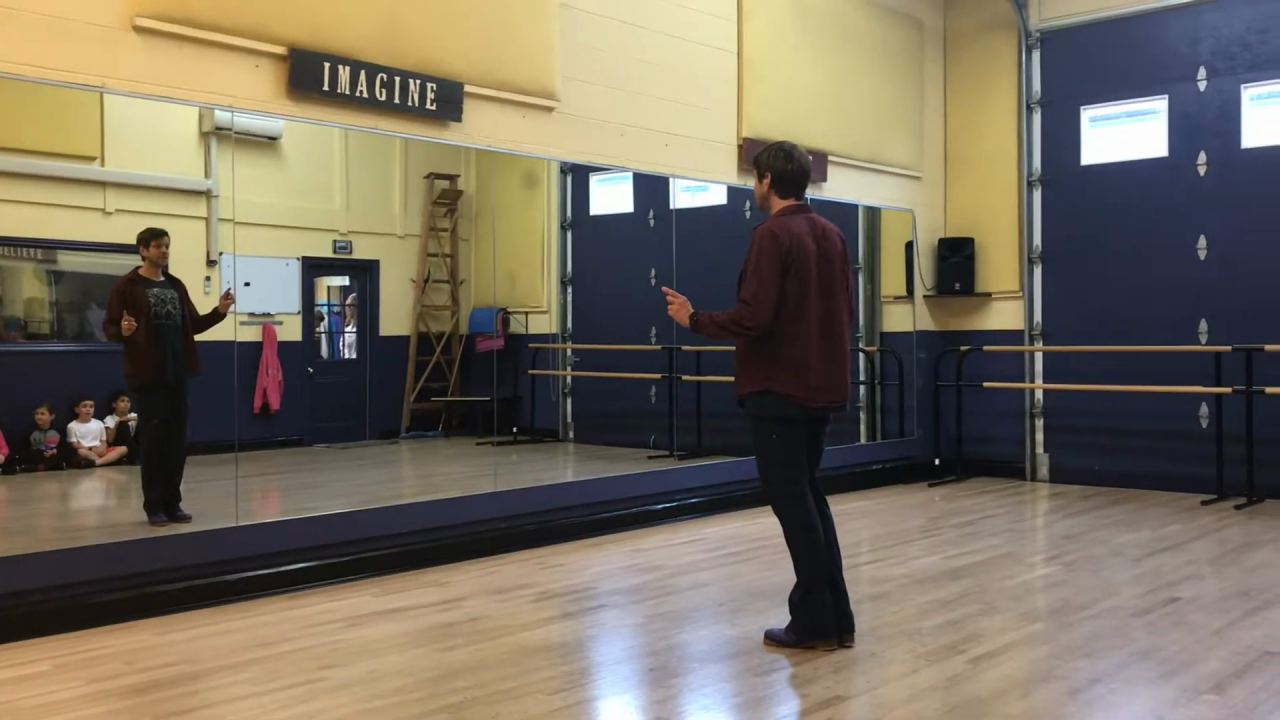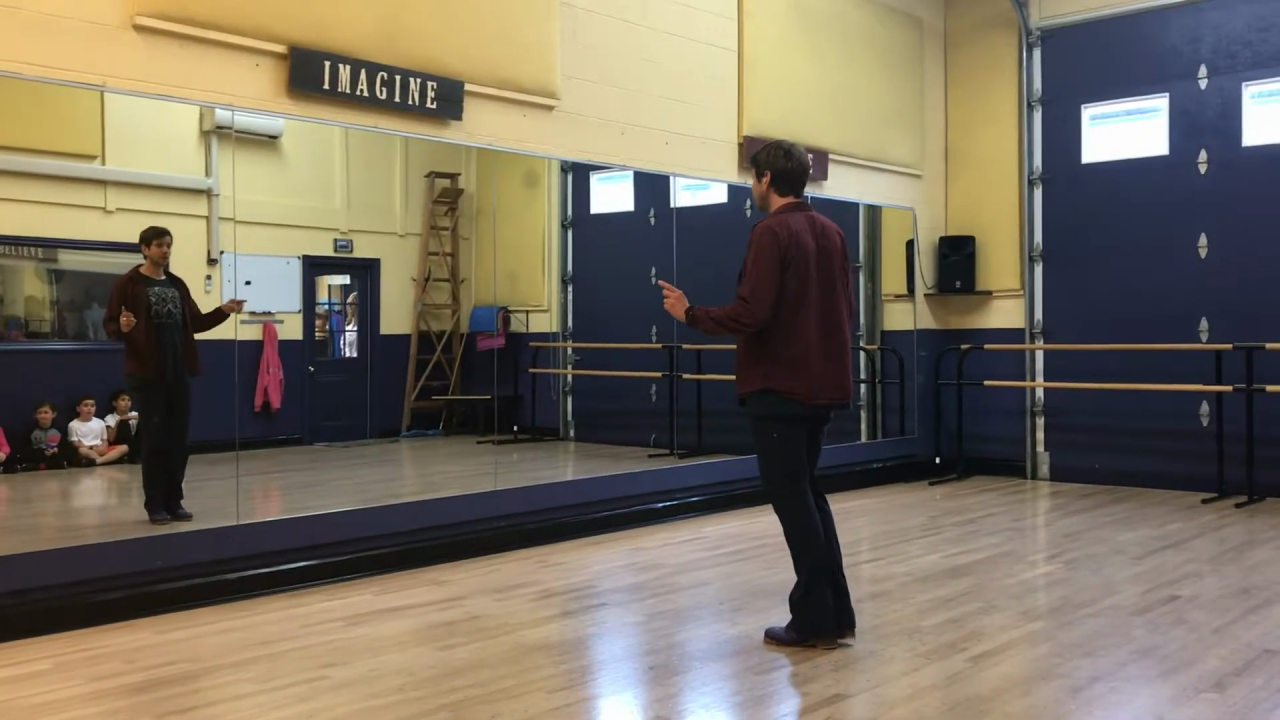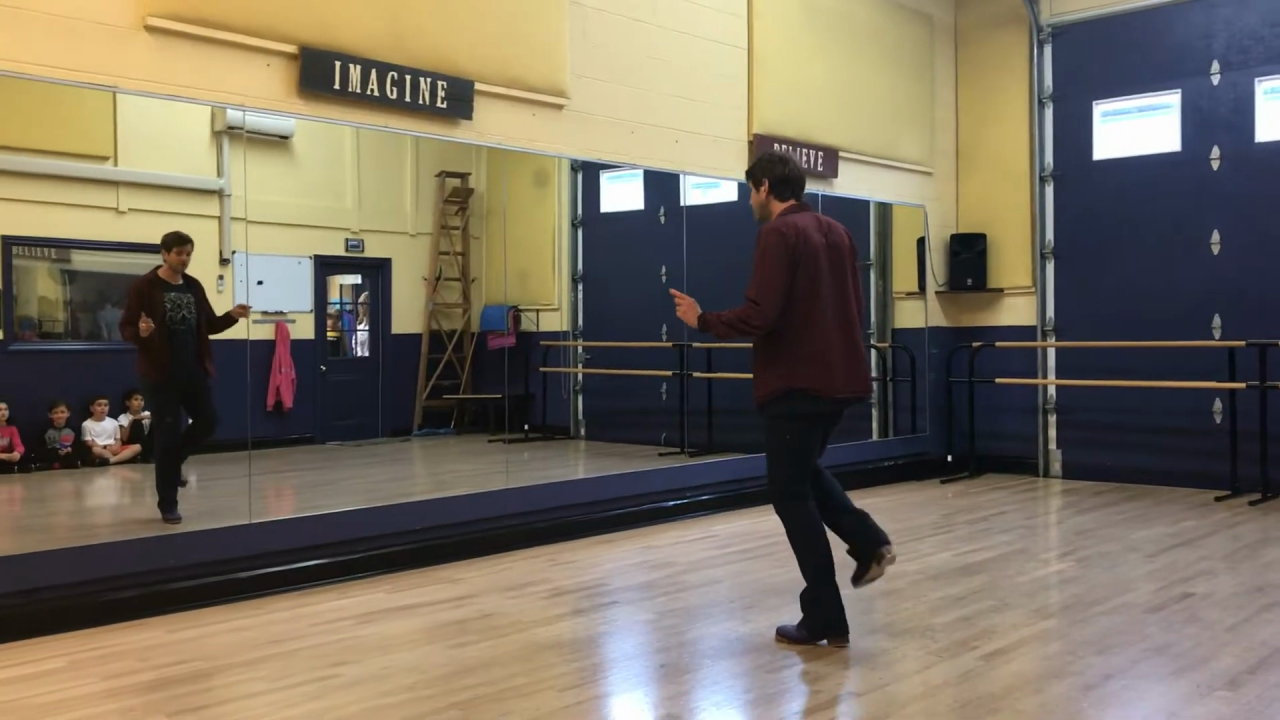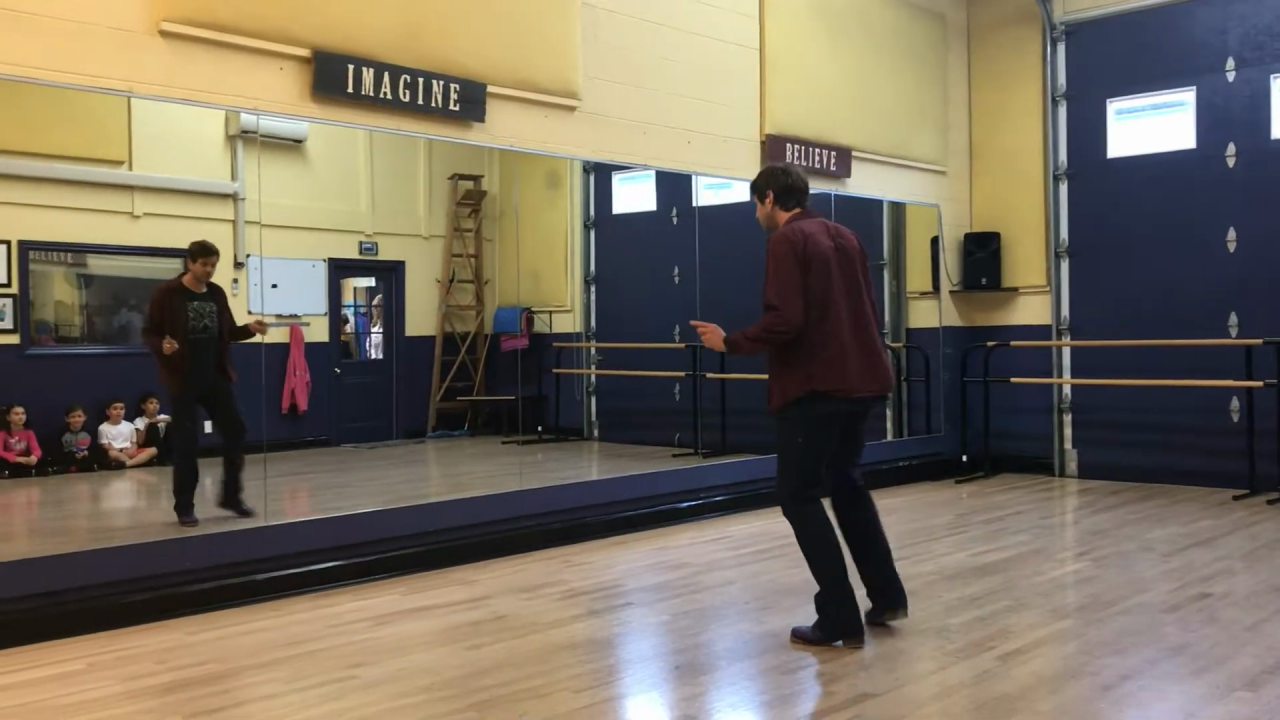
dt=0.3s
person 1, frame 1
left shoulder: (772, 235)
right shoulder: (832, 236)
left elbow: (754, 317)
right elbow: (844, 311)
left wrist: (694, 319)
left hip: (778, 390)
right hip: (822, 387)
left knee: (791, 501)
right knee: (808, 496)
left ankle: (814, 623)
right ankle: (836, 618)
person 1, frame 2
left shoulder: (772, 232)
right shoulder: (832, 233)
left elbow: (751, 313)
right elbow: (844, 308)
left wrist: (689, 313)
left hip: (779, 387)
right hip: (823, 383)
left knee: (792, 500)
right knee: (807, 493)
left ankle: (814, 621)
right ankle: (836, 612)
person 1, frame 3
left shoulder: (777, 234)
right shoulder: (836, 232)
left elbow: (761, 316)
left wrist: (703, 319)
left hip: (796, 382)
right hip: (841, 377)
left knee: (790, 494)
right knee: (803, 469)
left ankle: (825, 618)
right ankle: (867, 542)
person 1, frame 4
left shoulder: (786, 241)
right shoulder: (844, 237)
left elbow: (784, 321)
left wrist: (729, 342)
left hip: (815, 386)
right hip: (864, 379)
left knee: (799, 496)
right knee: (844, 480)
left ankle: (839, 619)
right ankle: (885, 595)
person 2, frame 1
left shoulder: (176, 286)
right shoulder: (128, 286)
left elbow: (193, 325)
right elbow: (109, 327)
left wrist: (219, 311)
right wrist: (123, 331)
left hip: (178, 373)
right hip: (147, 375)
left knee: (176, 440)
right knee: (153, 439)
left ankle: (172, 503)
right ankle: (154, 506)
person 2, frame 2
left shoulder: (177, 284)
right shoulder: (128, 284)
left elbow: (195, 323)
right elbow: (109, 325)
left wrist: (223, 311)
right wrist: (122, 328)
left hip: (179, 372)
right hip: (147, 373)
left knee: (179, 437)
right knee: (155, 437)
left ankle: (173, 501)
right ankle: (155, 505)
person 2, frame 3
left shoulder: (194, 286)
right shoulder: (145, 287)
left elbow: (208, 325)
right elbow: (125, 327)
left wrist: (231, 316)
right wrist: (139, 332)
left hip: (194, 370)
right hip: (160, 373)
left knee: (207, 421)
right knee: (167, 434)
left ankle: (171, 465)
right ankle: (168, 503)
person 2, frame 4
left shoulder: (217, 294)
right shoulder: (167, 294)
left elbow: (227, 333)
right elbow: (150, 333)
left wrist: (249, 329)
right wrist: (162, 347)
left hip: (216, 376)
right hip: (182, 379)
left knee: (236, 429)
right knee: (186, 442)
left ankle: (231, 495)
right ankle: (184, 507)
